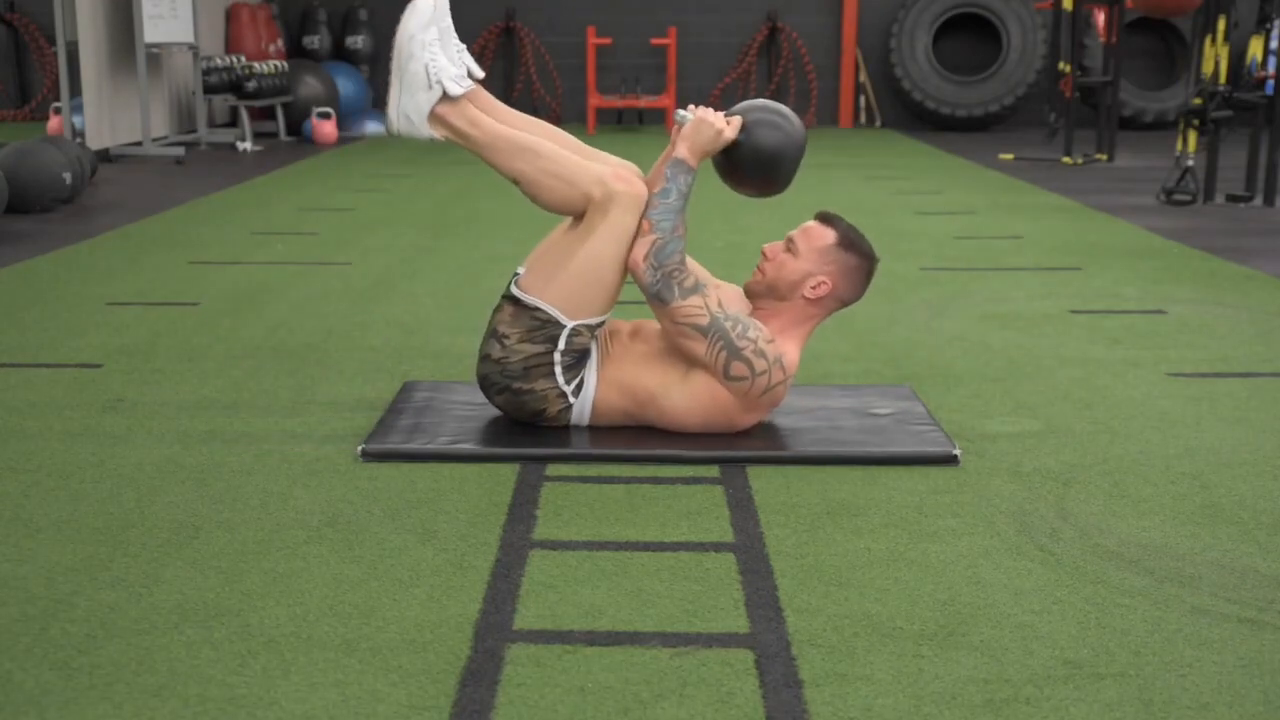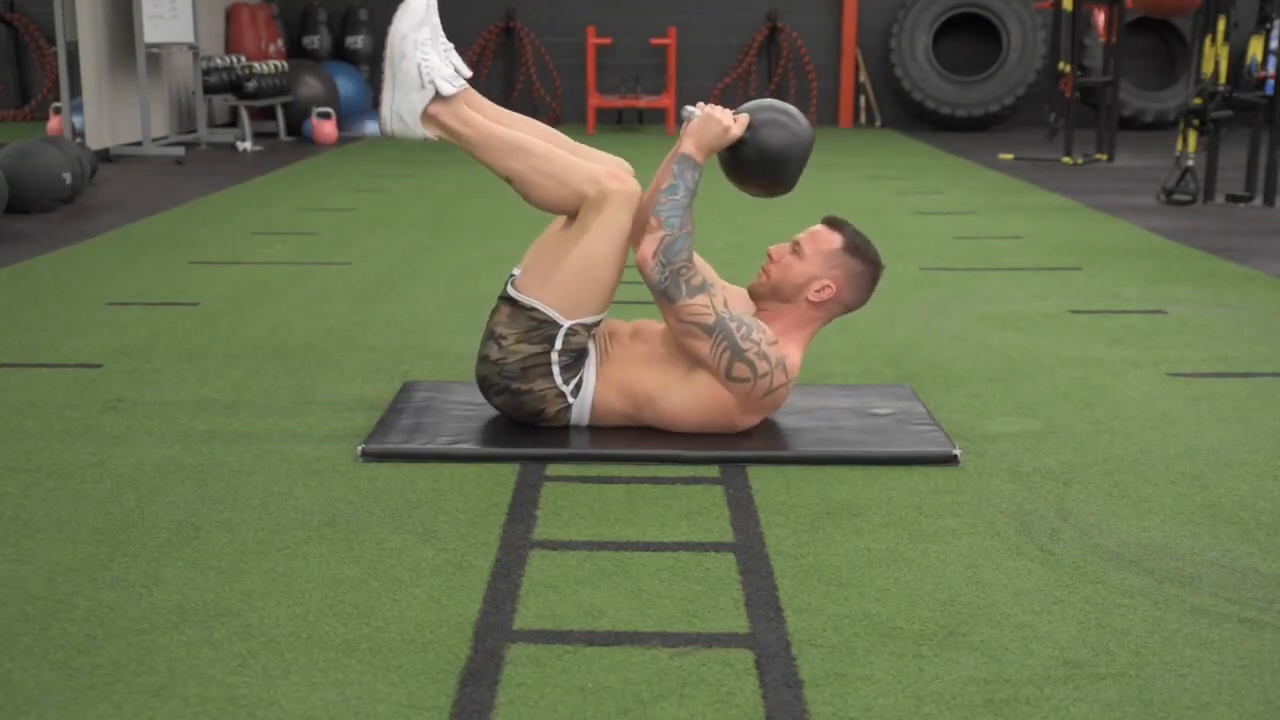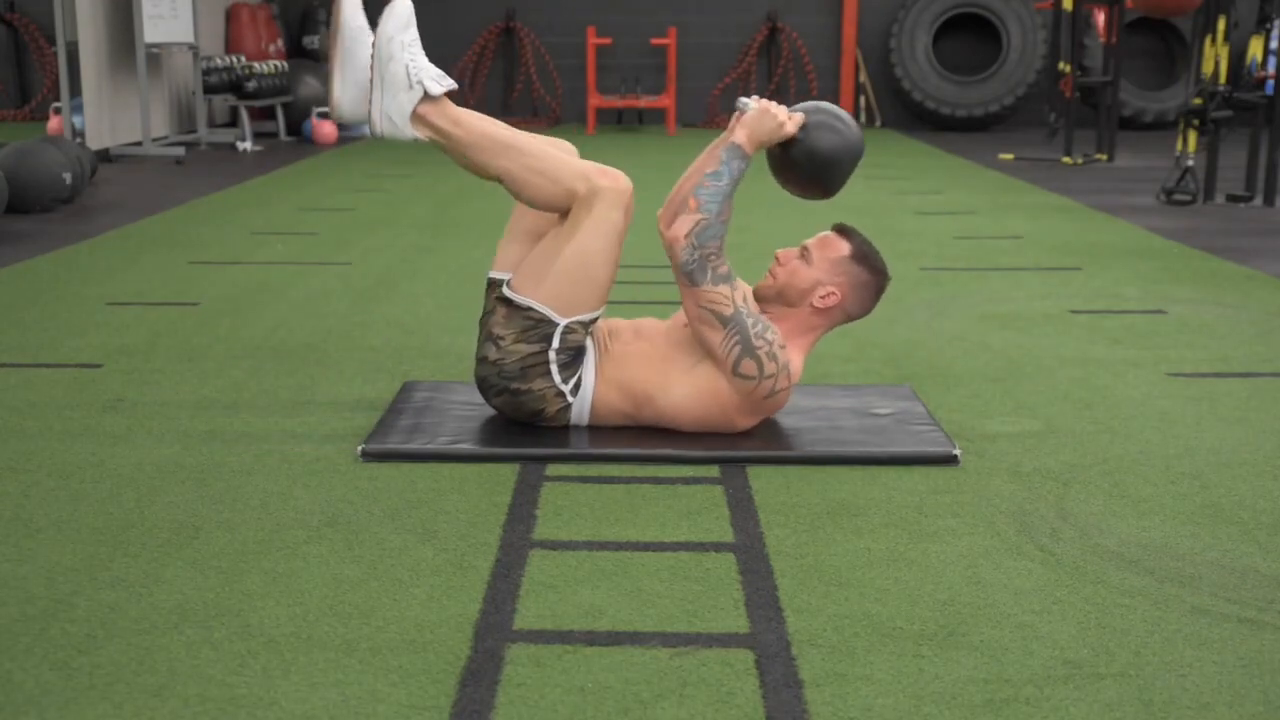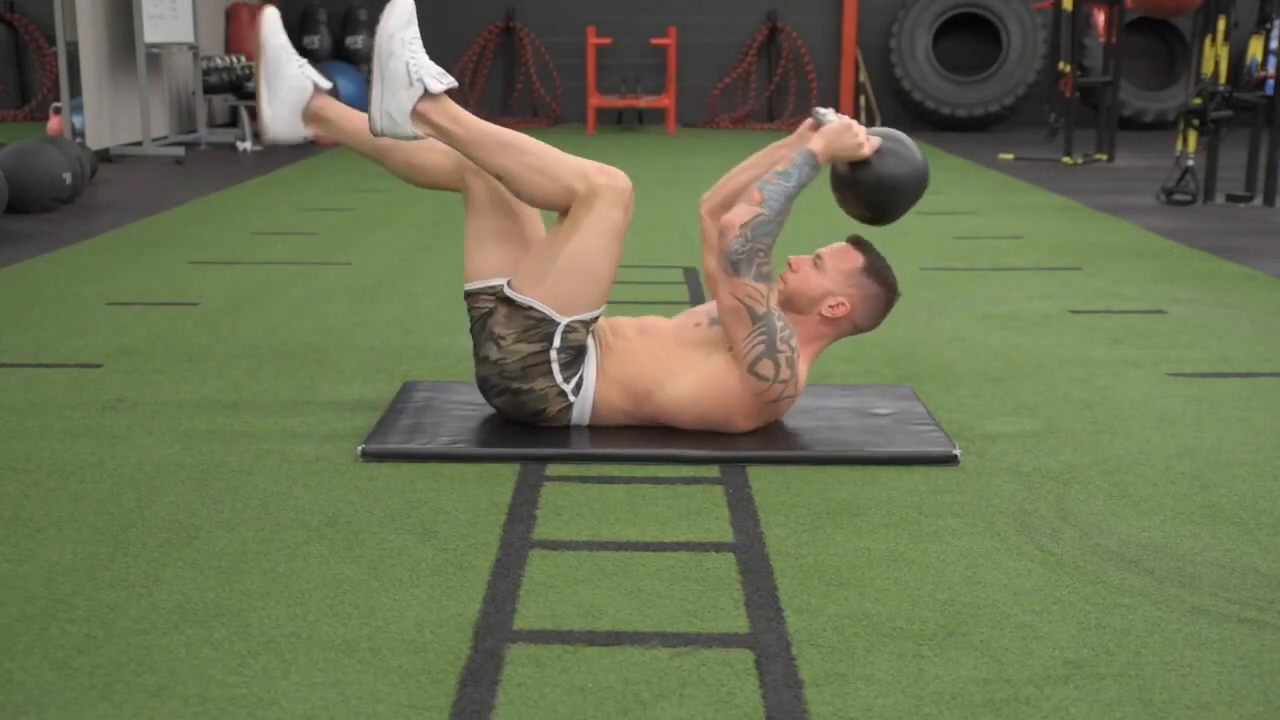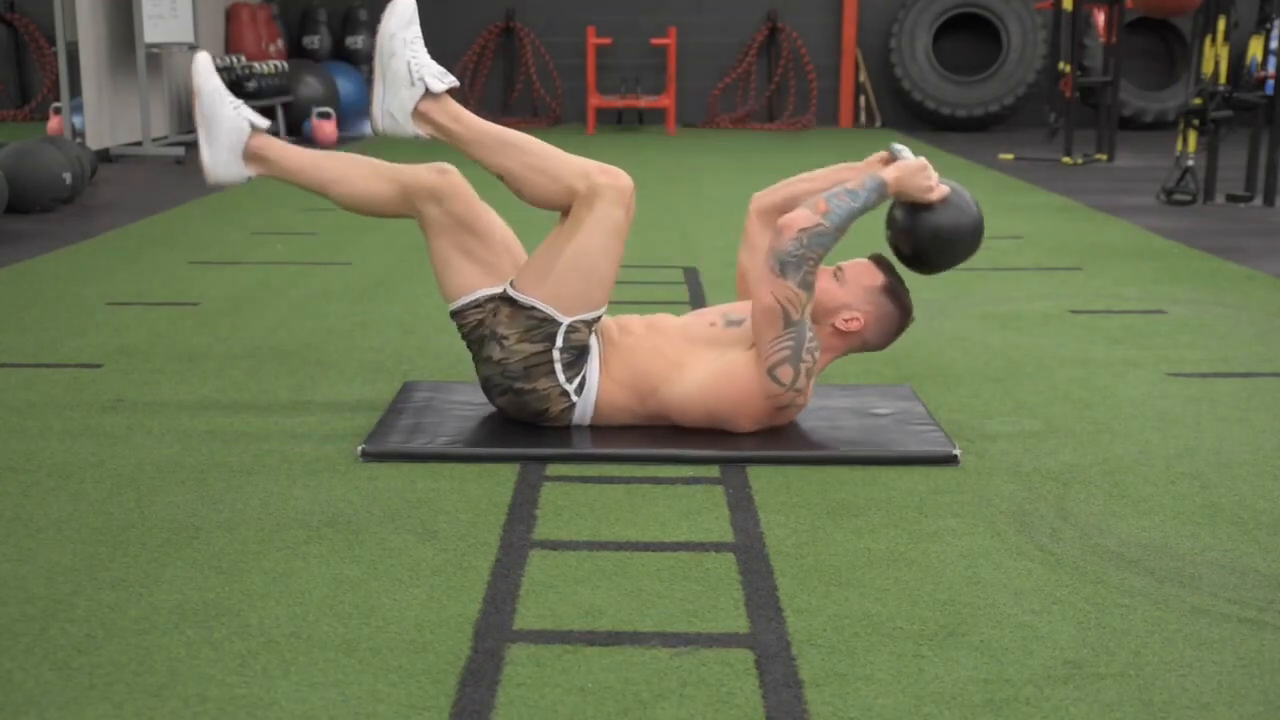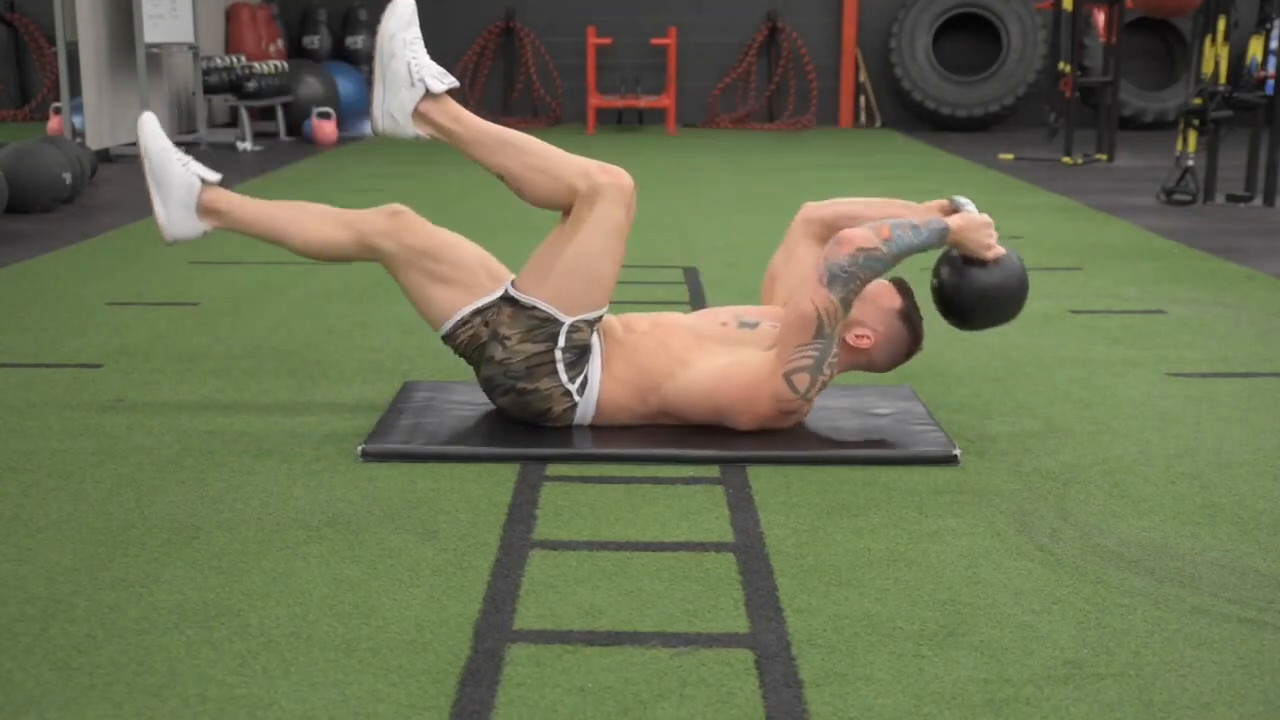
dt=0.2s
person 1, frame 1
left shoulder: (761, 366)
right shoulder: (747, 315)
left elbow: (649, 263)
right elbow: (650, 236)
left wrist: (686, 156)
right wrist: (682, 149)
left hip: (534, 374)
right hip: (548, 363)
left knee: (619, 192)
right knee: (625, 189)
left ankle: (440, 108)
right ankle: (455, 90)
person 1, frame 2
left shoulder: (763, 367)
right shoulder: (750, 317)
left elbow: (655, 259)
right elbow: (657, 229)
left wrist: (692, 151)
right wrist: (694, 146)
left hip: (534, 373)
right hip: (546, 362)
left knee: (611, 191)
right knee: (615, 181)
left ankle: (433, 106)
right ankle: (442, 93)
person 1, frame 3
left shoulder: (766, 368)
right shoulder: (757, 322)
left elbow: (686, 243)
right elbow: (680, 219)
left wrist: (742, 143)
right wrist: (739, 135)
left hip: (531, 371)
right hip: (541, 357)
left knee: (605, 188)
right knee: (558, 161)
left ankle: (420, 107)
right ankle: (400, 98)
person 1, frame 4
left shoulder: (773, 373)
right shoulder: (761, 334)
left elbow: (735, 236)
right elbow: (721, 209)
left wrist: (814, 150)
right wrist: (812, 142)
left hip: (534, 371)
right hip: (544, 357)
left knee: (605, 187)
right knee: (482, 166)
left ankle: (423, 102)
right ankle: (307, 107)
person 1, frame 5
left shoulder: (785, 379)
right shoulder: (772, 340)
left elbow: (791, 234)
right elbow: (766, 210)
left wrist: (886, 181)
right wrist: (884, 171)
left hip: (537, 371)
right hip: (543, 356)
left knee: (608, 187)
right knee: (431, 184)
left ankle: (426, 103)
right ankle: (250, 148)
person 1, frame 6
left shoulder: (794, 384)
right shoulder: (783, 332)
left elbow: (849, 248)
right elbow: (814, 221)
left wrist: (946, 227)
right wrist: (939, 215)
left hip: (543, 372)
right hip: (545, 353)
left knee: (608, 186)
right knee: (388, 226)
left ankle: (427, 103)
right ankle: (205, 202)
